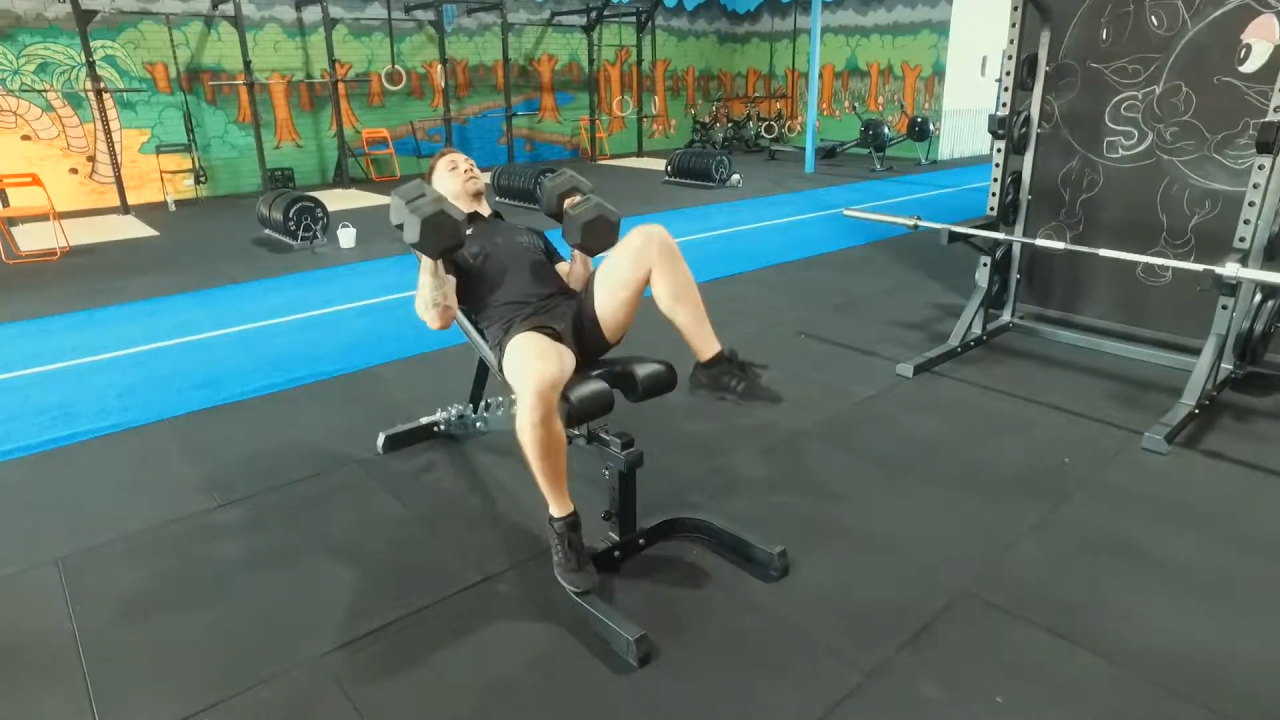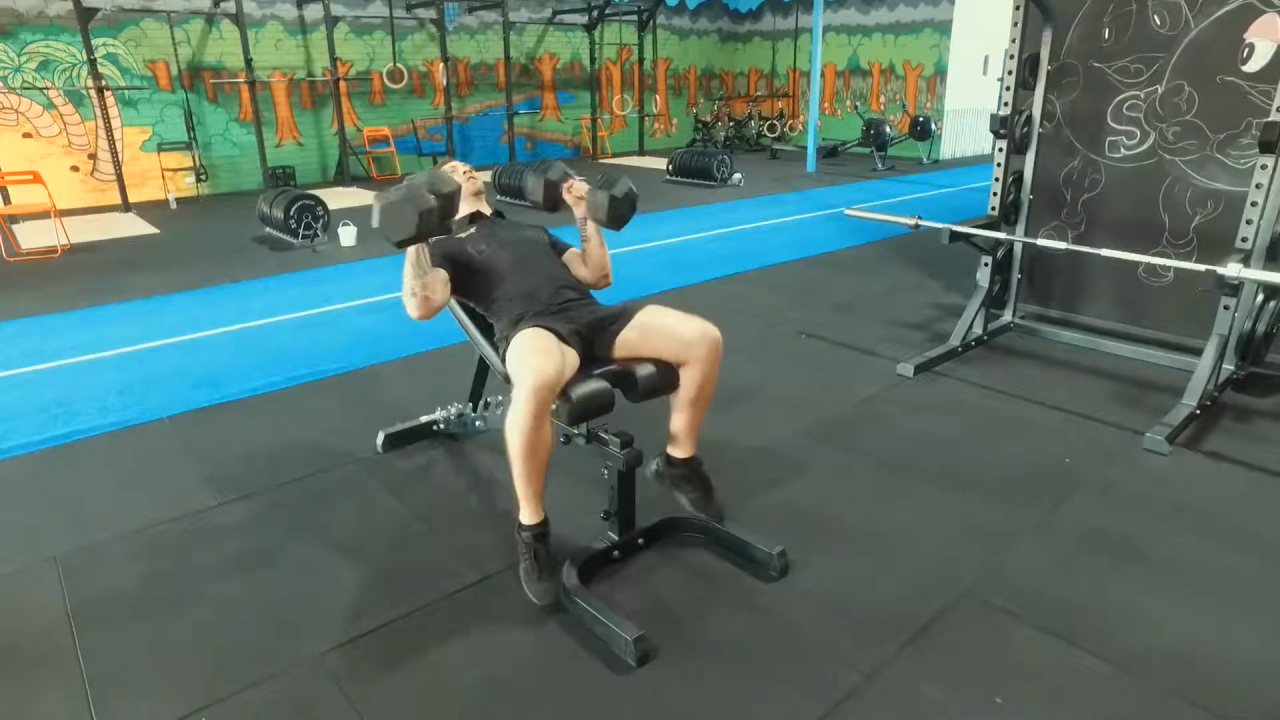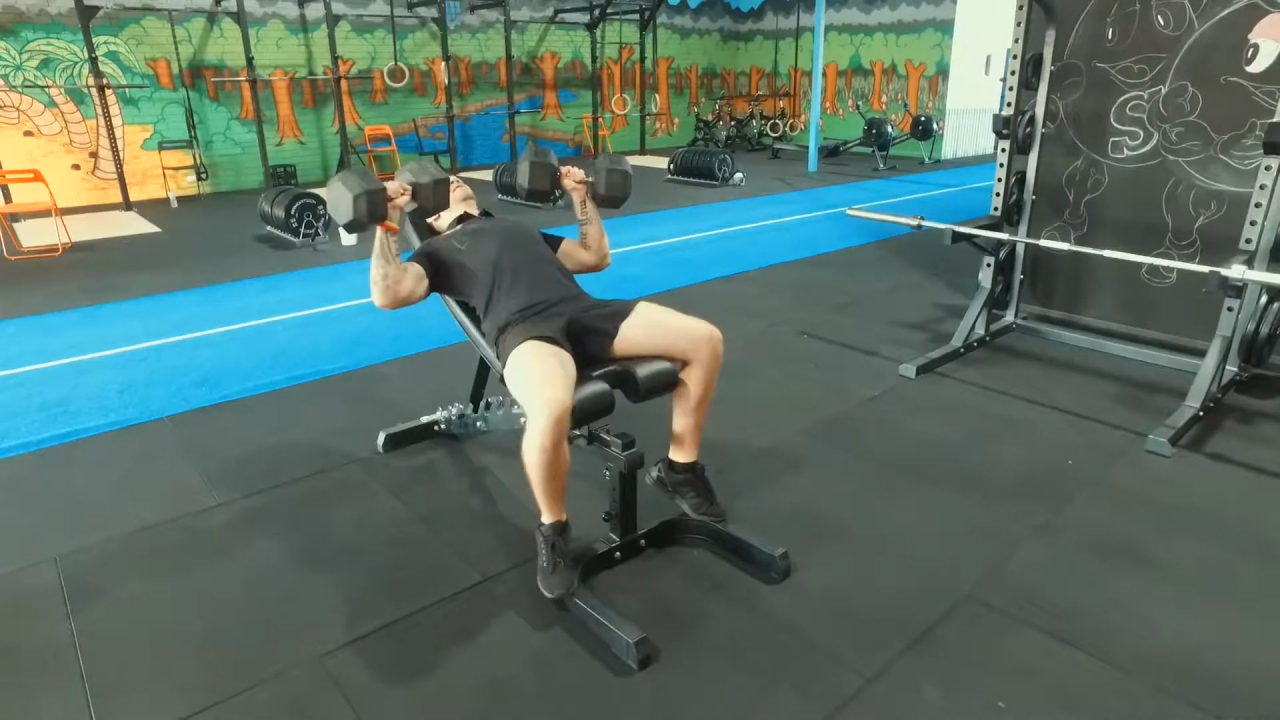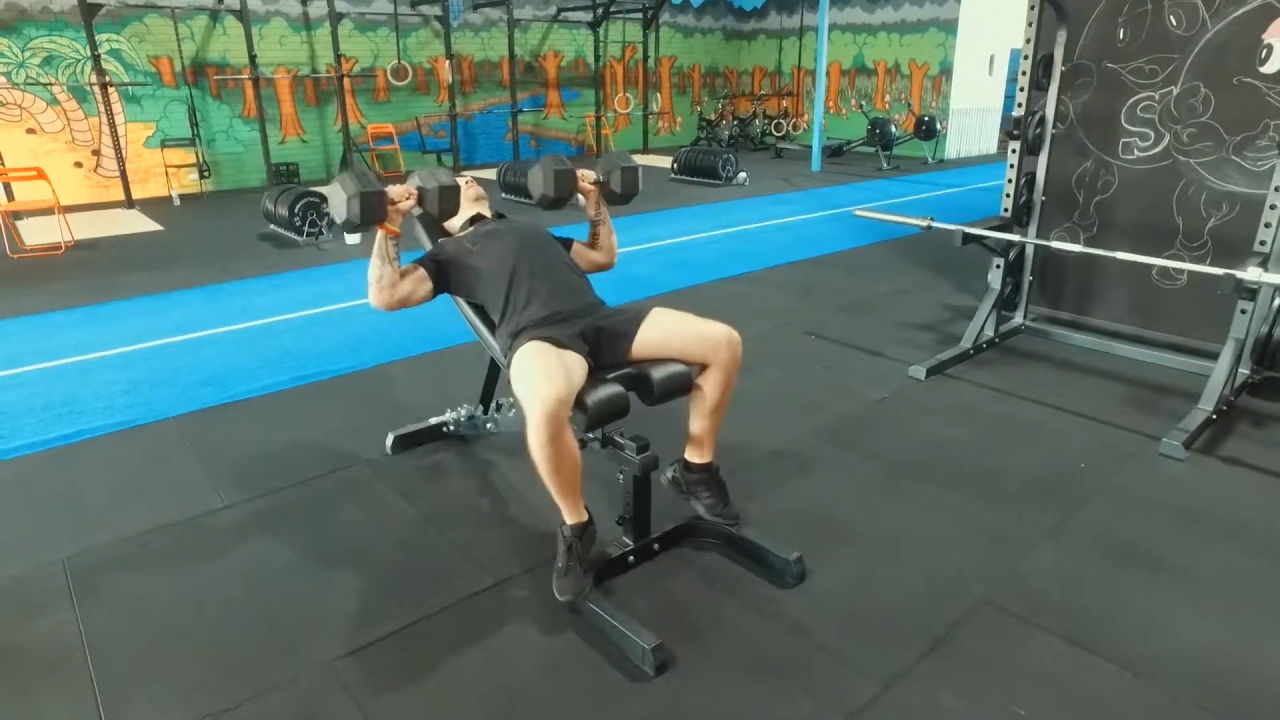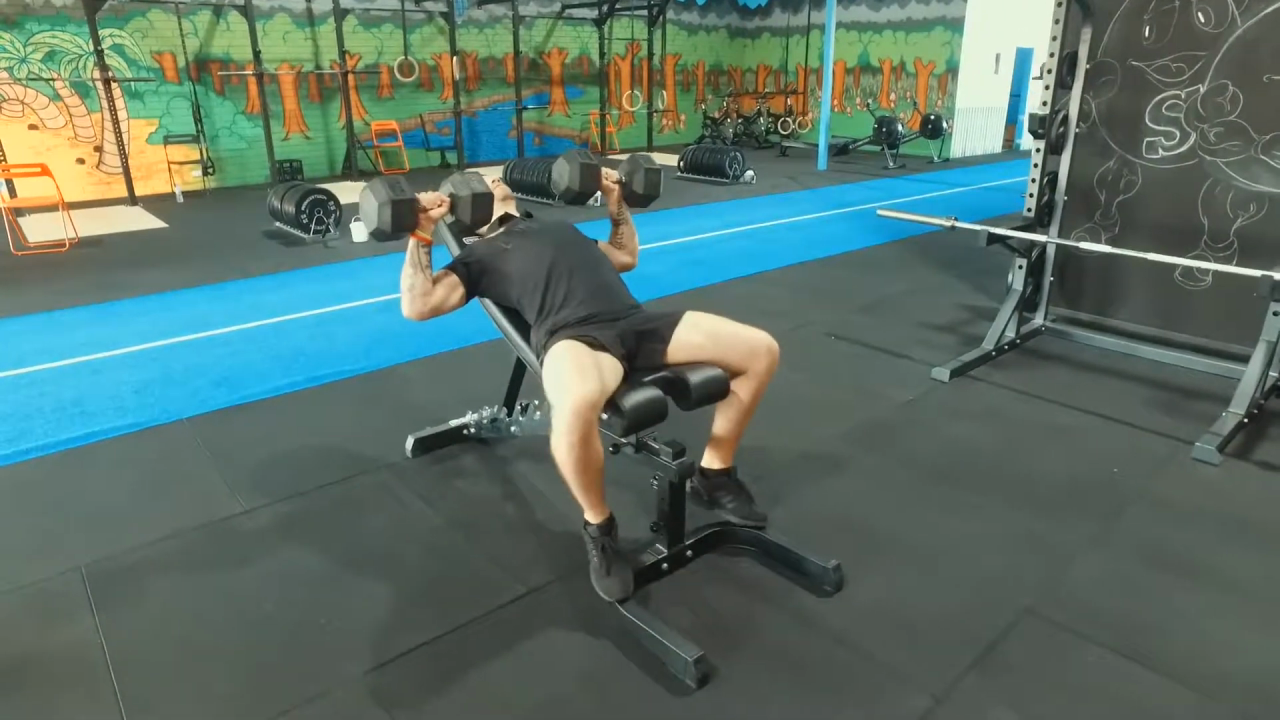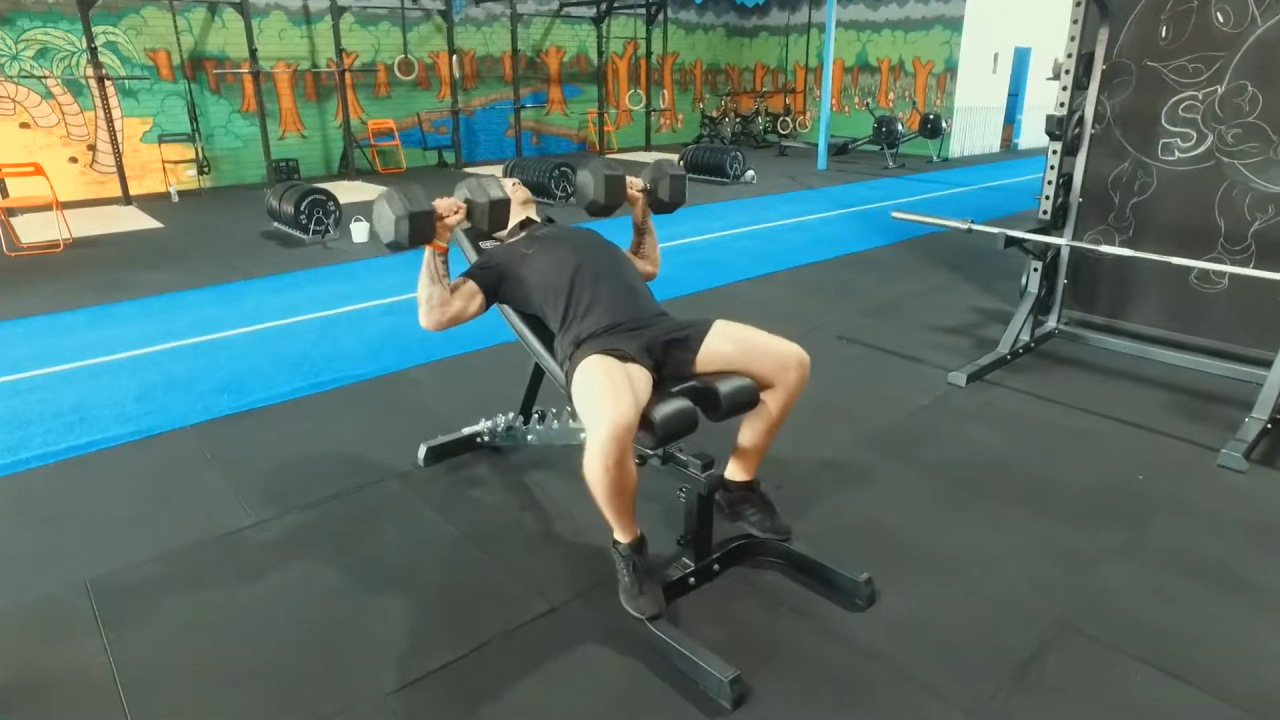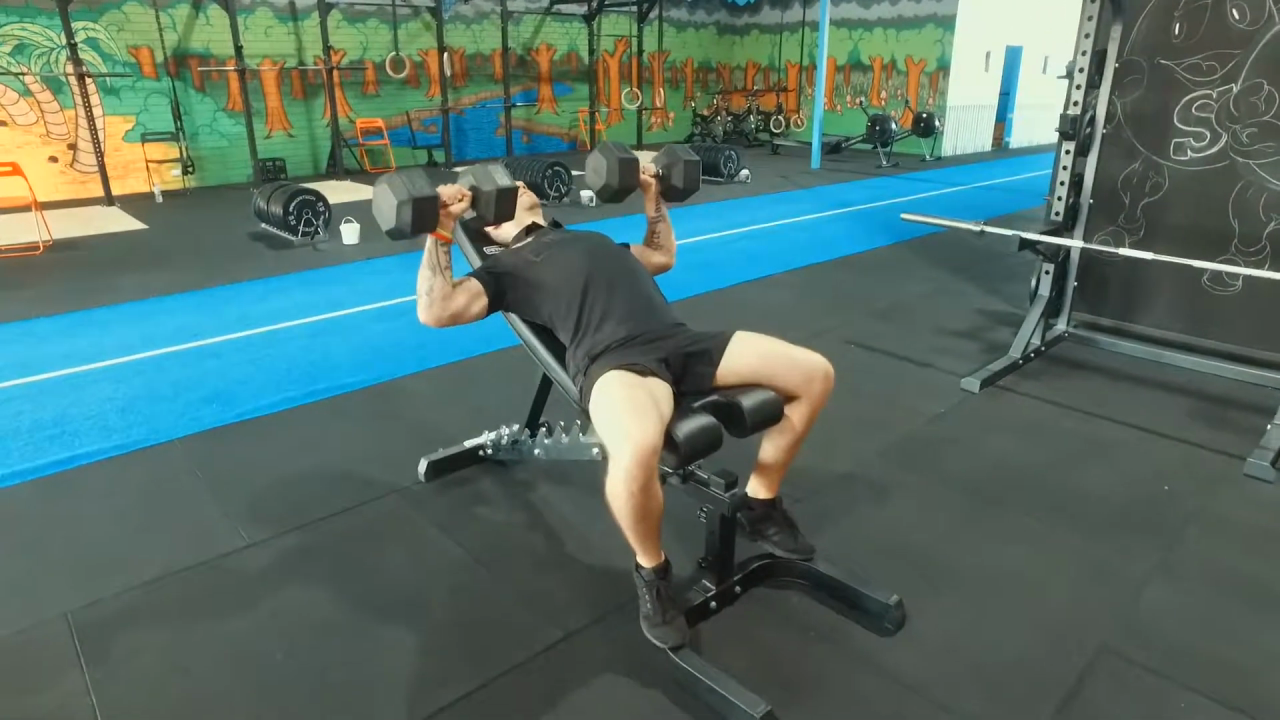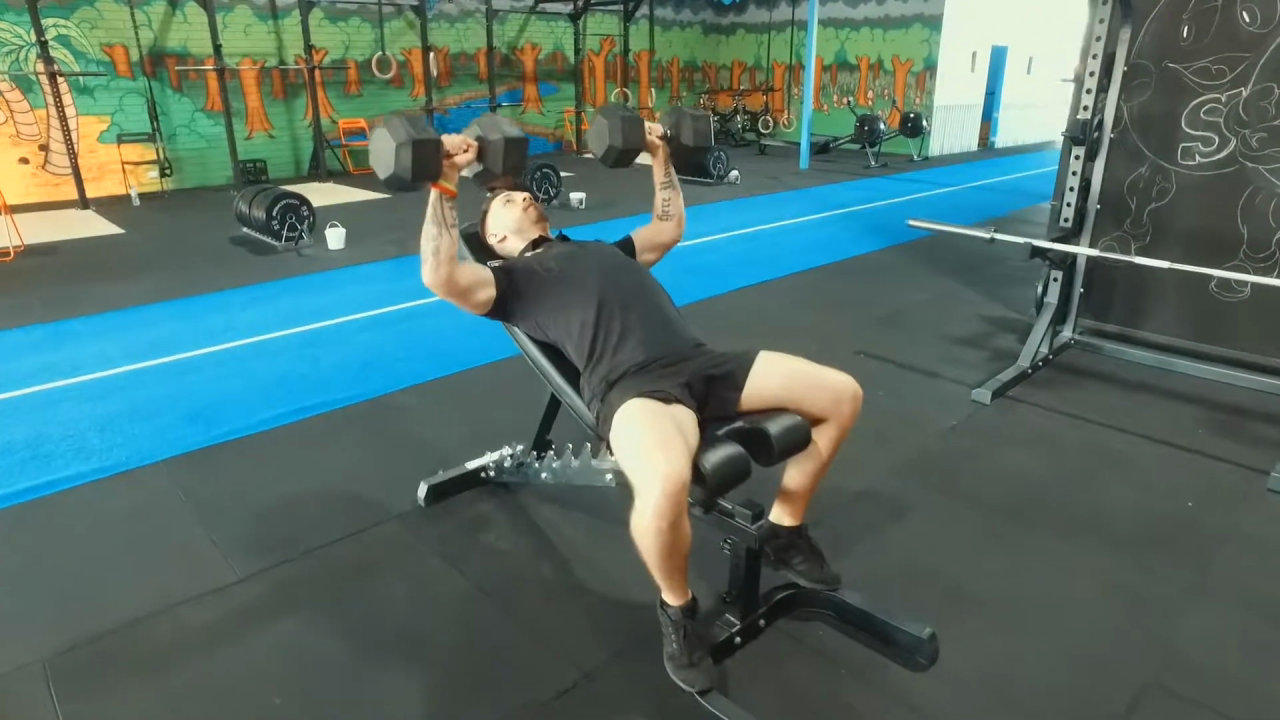
dt=0.4s
person 1, frame 1
left shoulder: (527, 233)
right elbow: (437, 316)
left hip: (582, 317)
right hip: (525, 331)
left knee: (650, 239)
right knee: (539, 388)
left ankle: (714, 366)
right ankle: (563, 523)
person 1, frame 2
left shoulder: (532, 231)
right shoulder: (448, 247)
left elbow: (598, 276)
right elbow: (421, 306)
left wrist: (584, 215)
left hip: (592, 316)
right hip: (533, 328)
left knee: (704, 340)
right knee: (537, 383)
left ankle: (678, 462)
right ankle: (531, 528)
person 1, frame 3
left shoulder: (523, 229)
right shoulder: (437, 250)
left elbow: (596, 258)
right elbow: (388, 295)
left wrist: (581, 198)
right wrist: (387, 221)
left hip: (586, 311)
right hip: (525, 328)
left knee: (705, 341)
right knee: (551, 412)
left ankle: (680, 468)
right ankle: (552, 529)
person 1, frame 4
left shoulder: (534, 229)
right shoulder: (449, 252)
left elbow: (604, 256)
right elbow: (385, 295)
left wrist: (594, 200)
right wrist: (390, 224)
left hip: (602, 319)
right hip: (539, 334)
left knee: (724, 343)
right knee: (548, 407)
left ankle: (695, 470)
right ankle: (576, 526)
person 1, frame 5
left shoulder: (559, 227)
right shoulder: (480, 253)
left elbow: (627, 257)
right elbow: (417, 305)
left wrist: (616, 201)
right wrist: (422, 231)
left hip: (637, 320)
right hip: (573, 333)
left knee: (761, 351)
right knee: (575, 408)
left ankle: (715, 474)
right ankle: (598, 526)
person 1, frame 6
left shoulder: (579, 232)
right shoulder: (499, 259)
left elbow: (647, 267)
right elbow: (435, 315)
left wrist: (640, 211)
right wrist: (438, 239)
left hip: (664, 328)
right hip: (598, 343)
left knee: (792, 364)
right knee: (613, 429)
left ankle: (738, 487)
right ankle: (628, 547)
person 1, frame 7
left shoulder: (590, 239)
right shoulder: (506, 265)
left elbow: (663, 256)
right elbow: (434, 311)
left wrist: (652, 197)
right wrist: (441, 229)
left hip: (682, 340)
right hip: (613, 357)
left knee: (815, 375)
right knee: (637, 451)
left ankle: (759, 504)
right ankle: (651, 572)
person 1, frame 8
left shoulder: (601, 250)
right shoulder: (511, 279)
left elbow: (670, 228)
right elbow: (440, 276)
left wrist: (660, 160)
right wrist: (445, 183)
left hip: (701, 362)
right hip: (631, 385)
left knee: (842, 395)
right knee: (666, 487)
left ankle: (783, 531)
right ankle: (678, 609)
